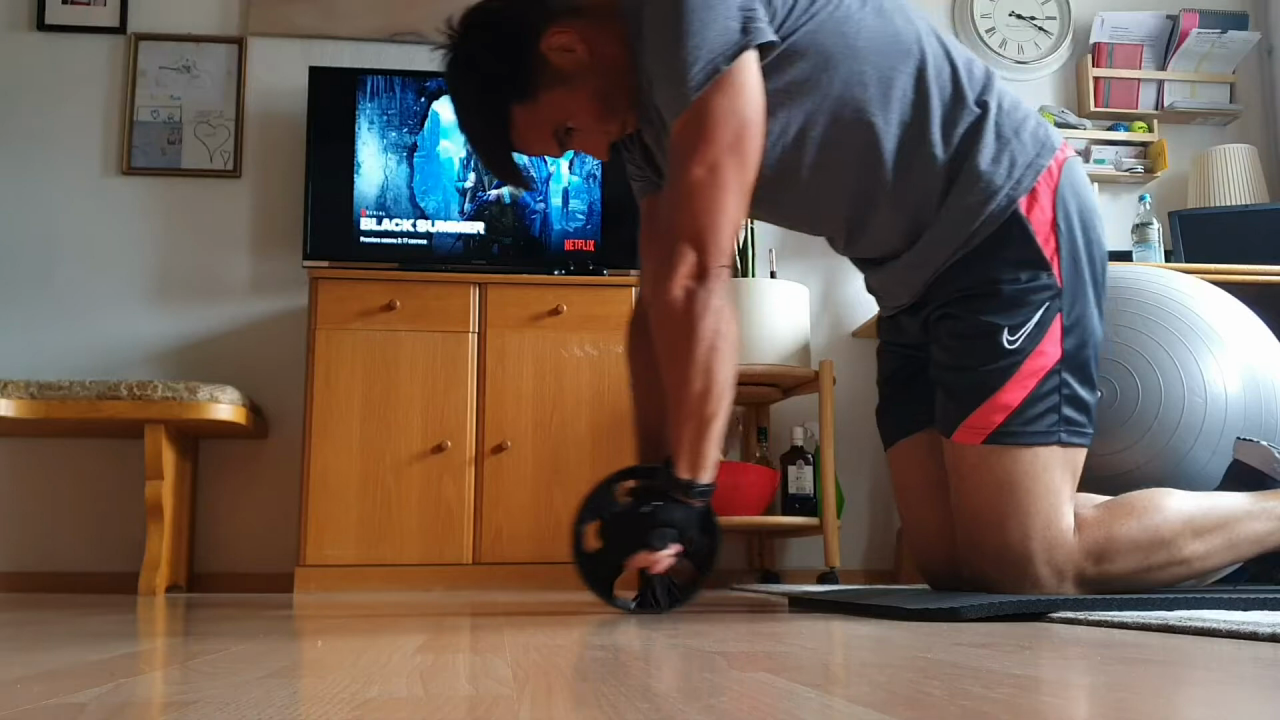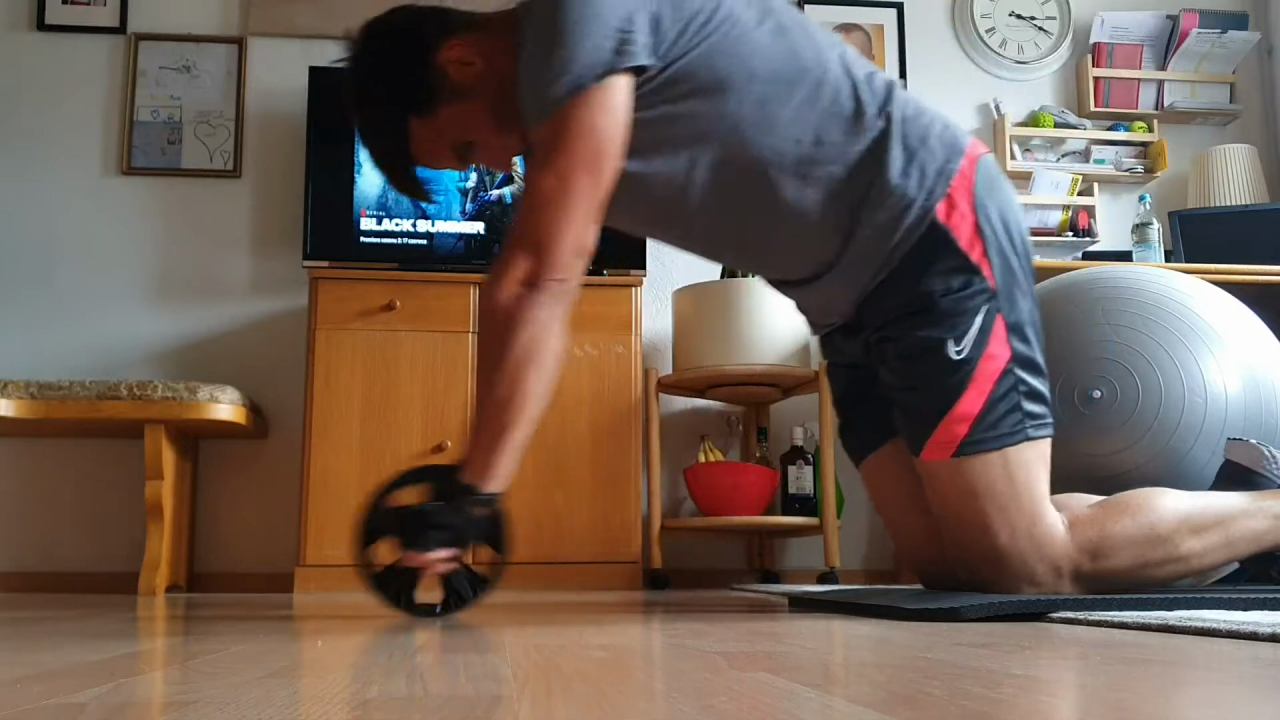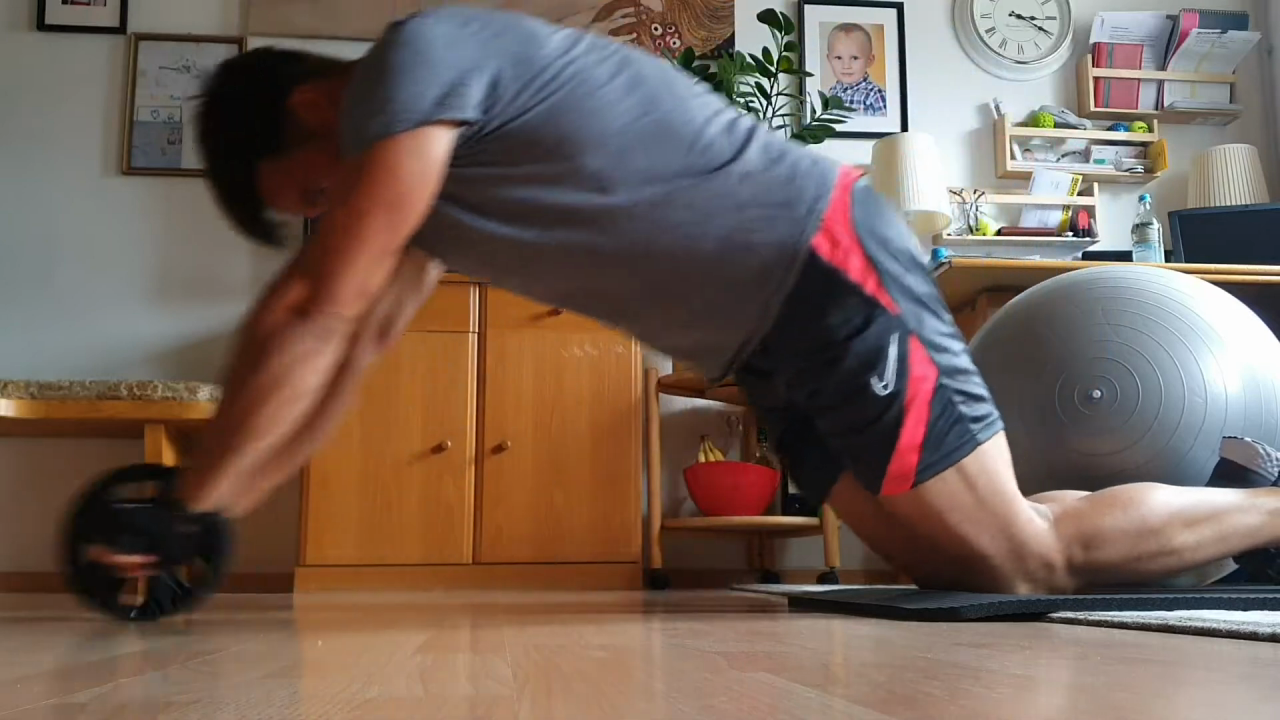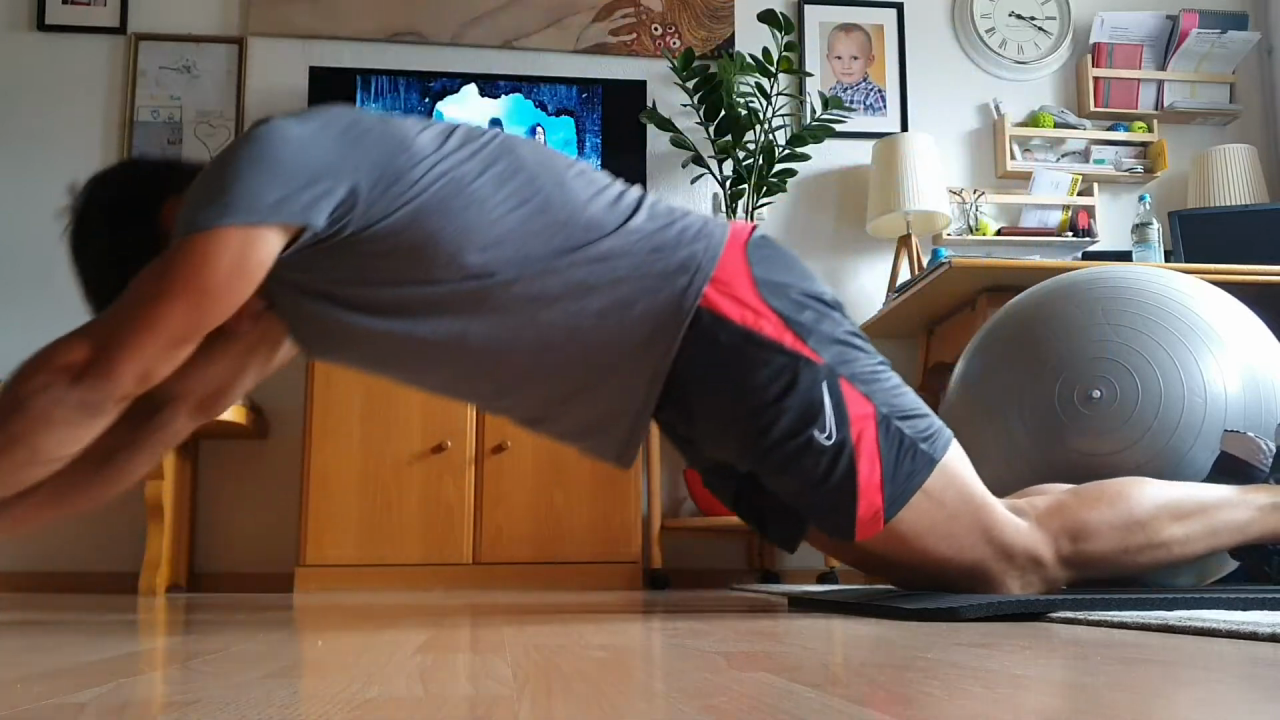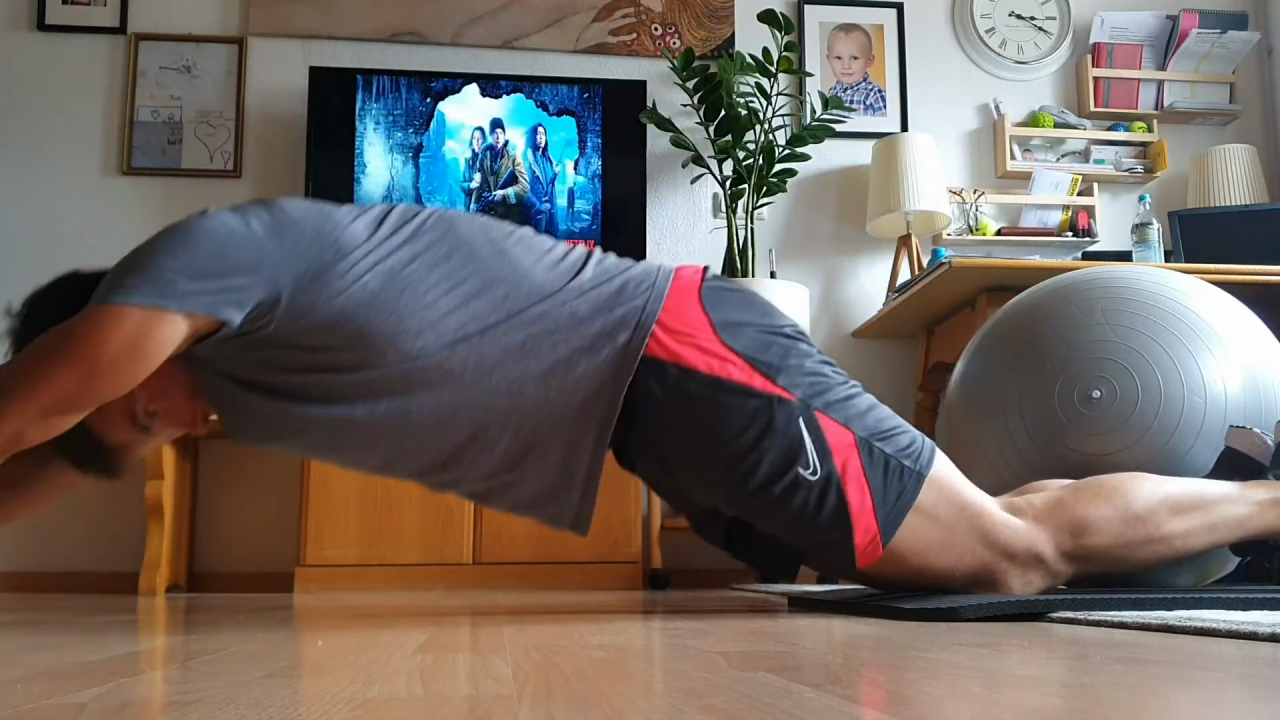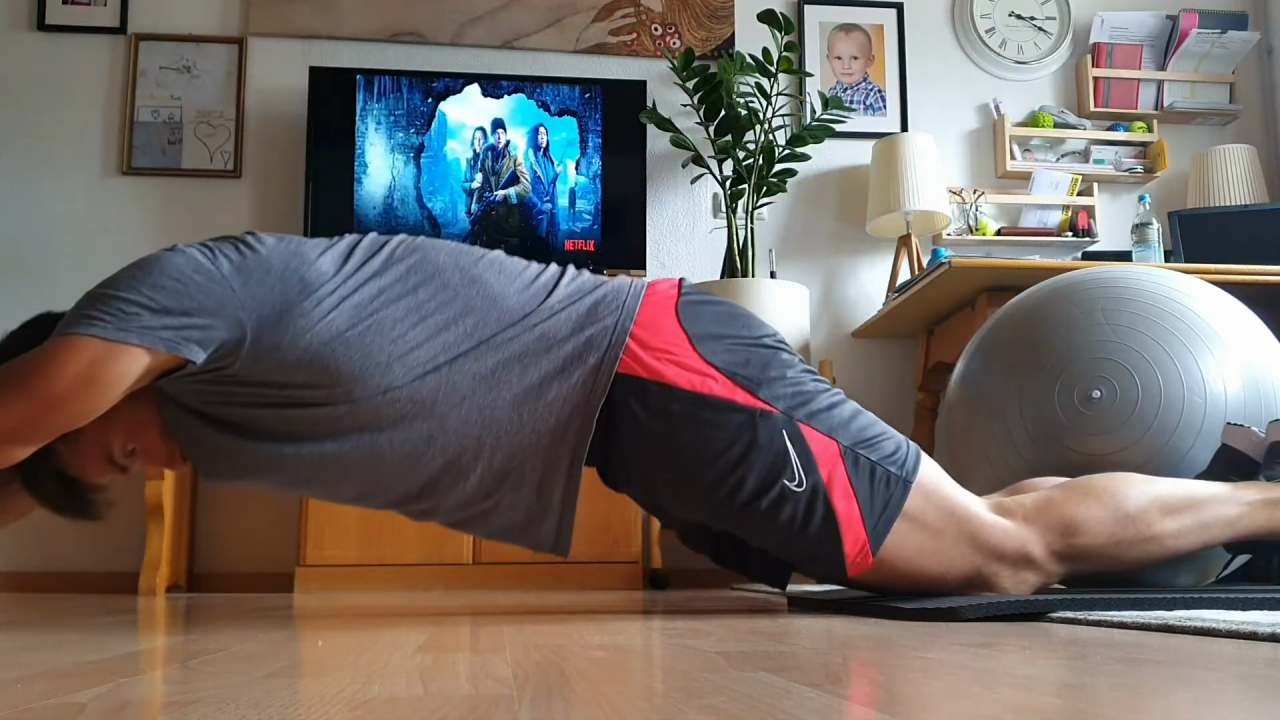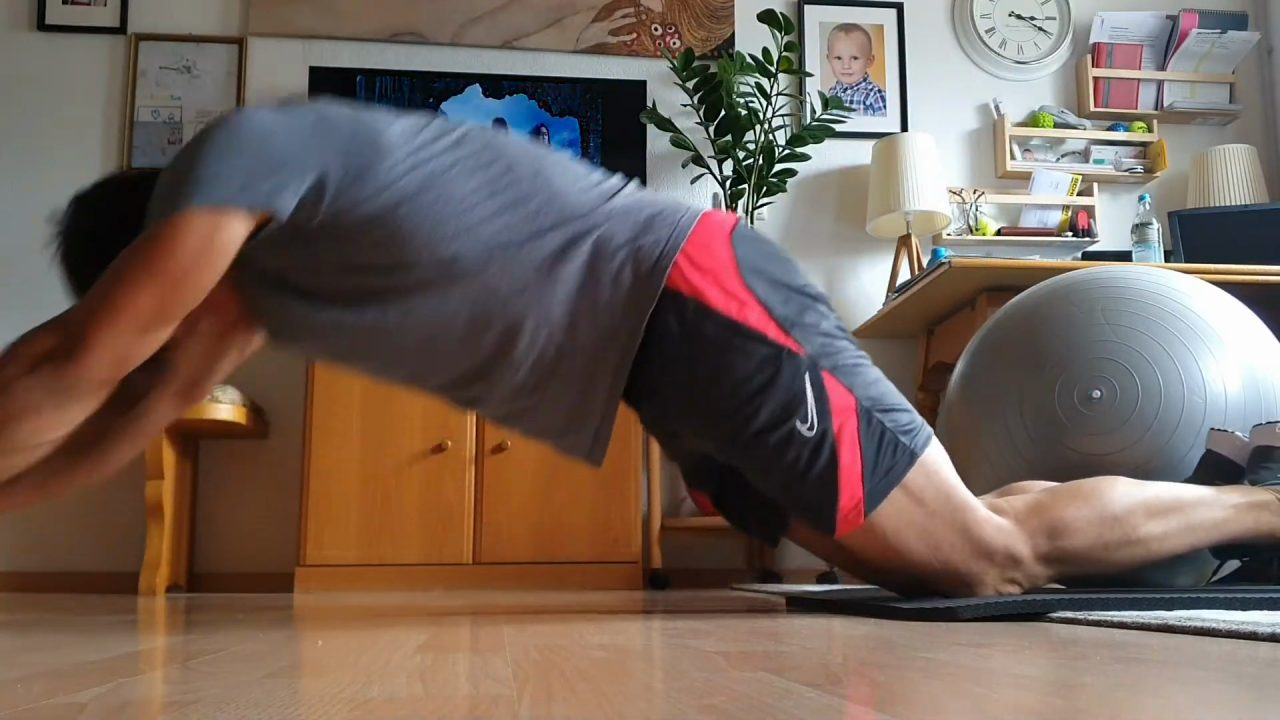
dt=0.4s
person 1, frame 1
right shoulder: (651, 115)
left elbow: (698, 272)
right elbow: (659, 306)
left wrist: (686, 495)
left hip: (1014, 223)
right hip: (921, 276)
left knee: (1026, 567)
right knee: (949, 565)
person 1, frame 2
right shoulder: (561, 97)
left elbow: (531, 278)
right elbow: (540, 303)
left wrist: (473, 502)
right wrist: (477, 499)
left hip: (940, 230)
right hip: (860, 292)
left knee: (1026, 566)
right knee: (950, 564)
person 1, frame 3
right shoulder: (411, 156)
left elbow: (308, 312)
right elbow: (345, 350)
left wrist: (186, 511)
right wrist: (207, 513)
left hip: (825, 262)
right hip: (771, 320)
left knee: (1019, 558)
right knee: (948, 558)
person 1, frame 4
left shoulder: (277, 161)
right shoulder: (294, 263)
right elbow: (164, 419)
left hip: (732, 322)
right hip: (704, 362)
left knee: (1015, 553)
right knee: (982, 550)
person 1, frame 5
left shoulder: (208, 256)
right shoulder: (228, 346)
left hip: (683, 360)
right hip: (667, 391)
left knee: (1016, 551)
right knee: (996, 546)
person 1, frame 6
left shoulder: (177, 291)
right shoulder: (202, 379)
left hip: (659, 373)
right hip: (647, 405)
left knee: (1010, 552)
right knee: (990, 541)
person 1, frame 7
left shoulder: (247, 149)
right shoulder: (261, 259)
right elbow: (128, 411)
left hip: (699, 301)
right hip: (679, 344)
left knee: (993, 553)
right knee: (973, 543)
